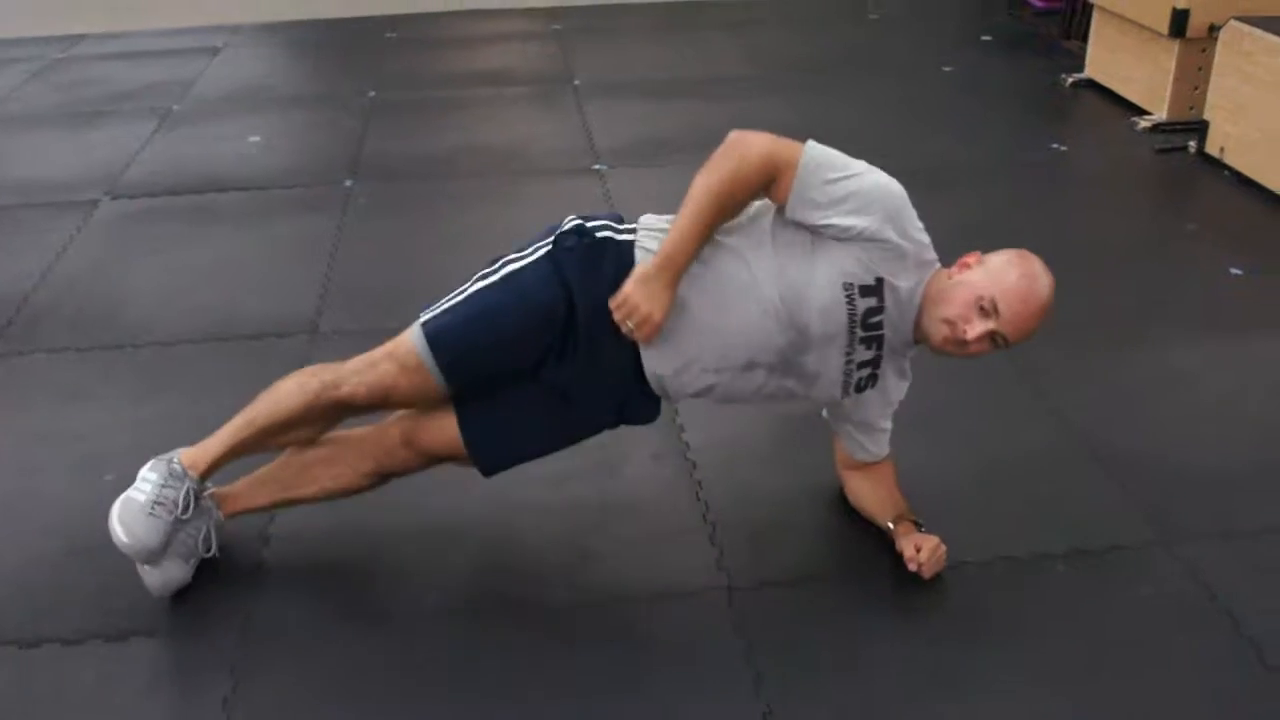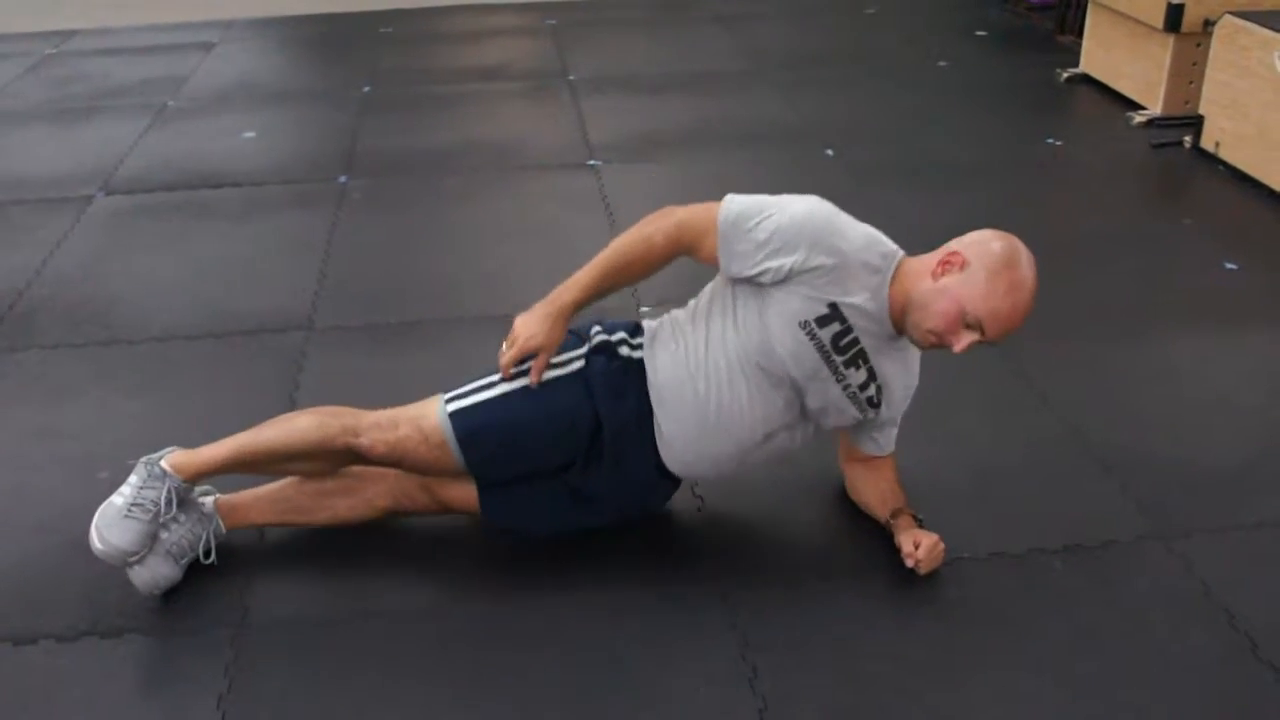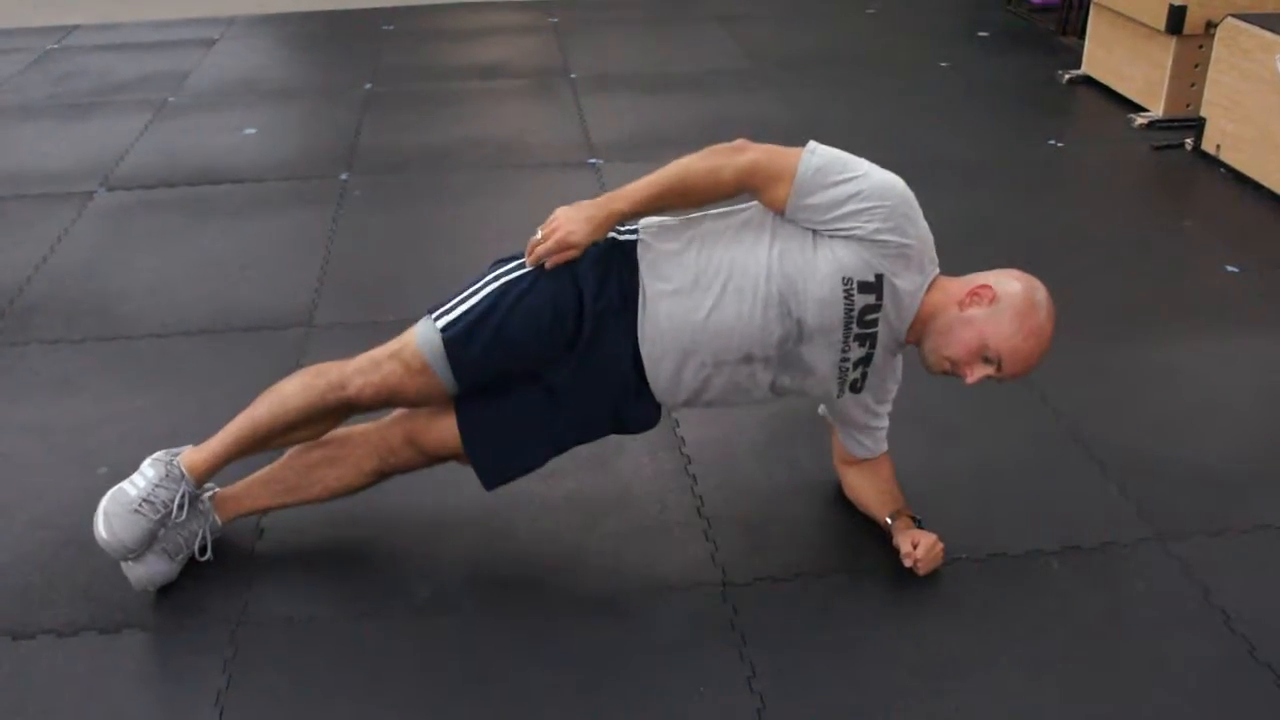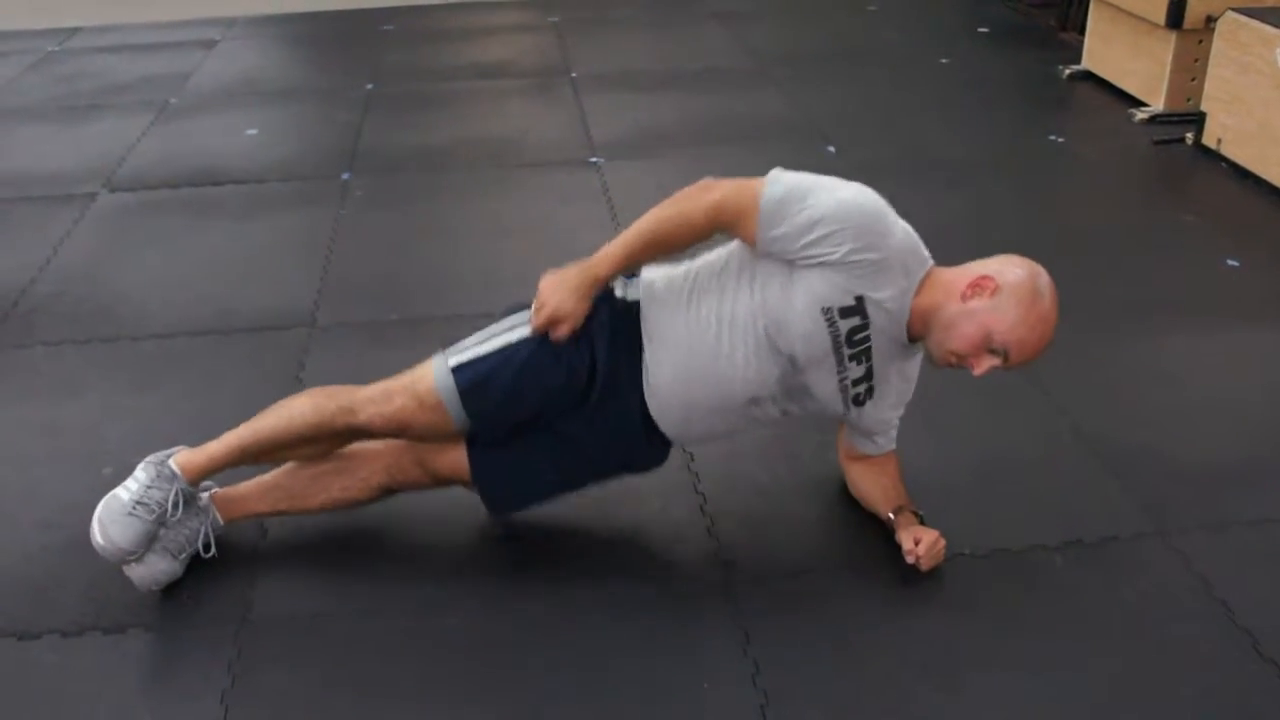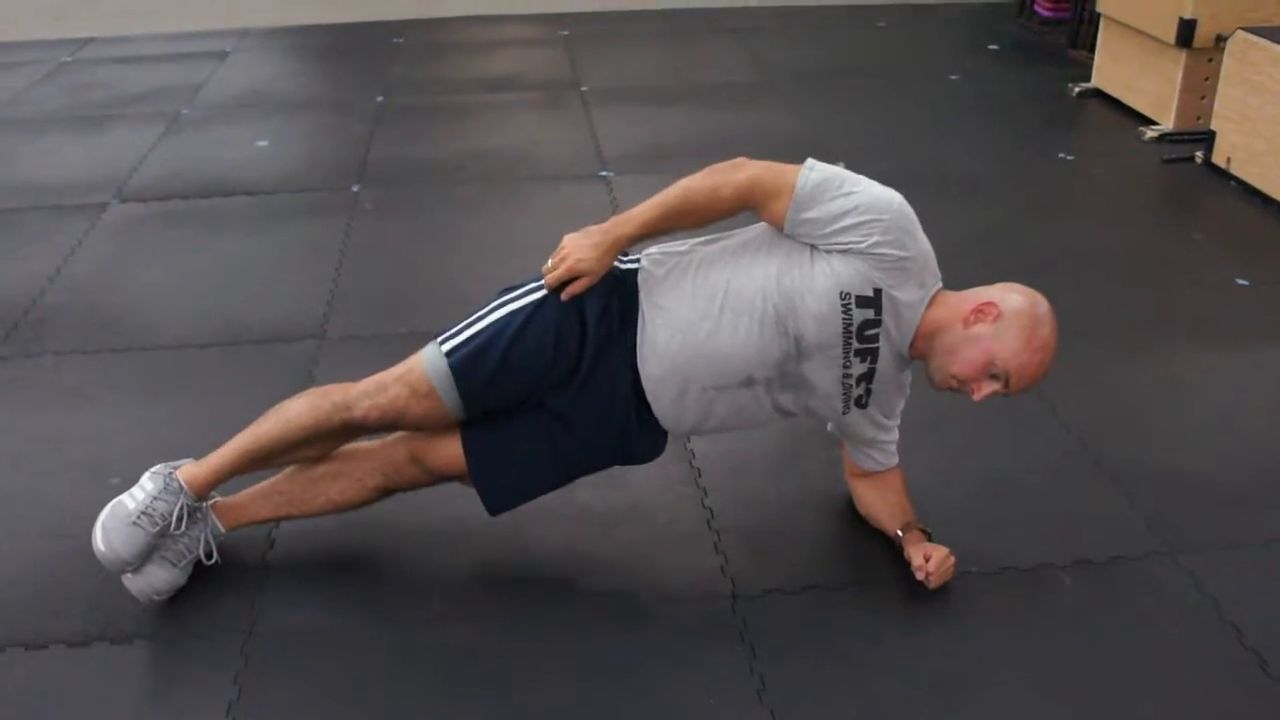
dt=1s
person 1, frame 1
left shoulder: (884, 369)
right shoulder: (887, 223)
left elbow: (862, 465)
right elbow: (752, 151)
left wrist: (904, 528)
right wrist: (661, 265)
left hip: (615, 376)
right hip: (596, 284)
left knee: (411, 444)
right knee: (372, 383)
left ankle: (210, 513)
right ankle: (188, 467)
person 1, frame 2
left shoulder: (896, 376)
right shoulder: (828, 242)
left elbow: (865, 461)
right elbow: (678, 226)
left wrist: (906, 526)
right wrist: (555, 307)
left hip: (639, 474)
right hip: (619, 387)
left knee: (419, 492)
right knee: (387, 439)
left ankle: (209, 520)
right ankle: (180, 471)
person 1, frame 3
left shoulder: (876, 369)
right shoulder: (890, 217)
left elbow: (858, 457)
right elbow: (747, 162)
left wrist: (903, 524)
right wrist: (603, 209)
left hip: (618, 386)
right hip: (603, 288)
left knee: (412, 441)
right knee: (377, 382)
left ankle: (210, 514)
right ankle: (187, 471)
person 1, frame 4
left shoulder: (893, 373)
right shoulder: (865, 231)
left elbow: (864, 454)
right elbow: (714, 199)
left wrist: (905, 521)
right wrist: (586, 271)
left hip: (634, 432)
right hip: (612, 343)
left knee: (418, 462)
right knee: (392, 410)
left ankle: (211, 515)
right ankle: (185, 471)
person 1, frame 5
left shoulder: (883, 384)
right shoulder: (889, 235)
left elbow: (869, 469)
right elbow: (744, 178)
left wrist: (914, 538)
right wrist: (611, 232)
left hip: (625, 416)
right hip: (605, 317)
left knee: (418, 461)
right knee: (383, 405)
left ankle: (211, 525)
right ankle: (188, 485)
